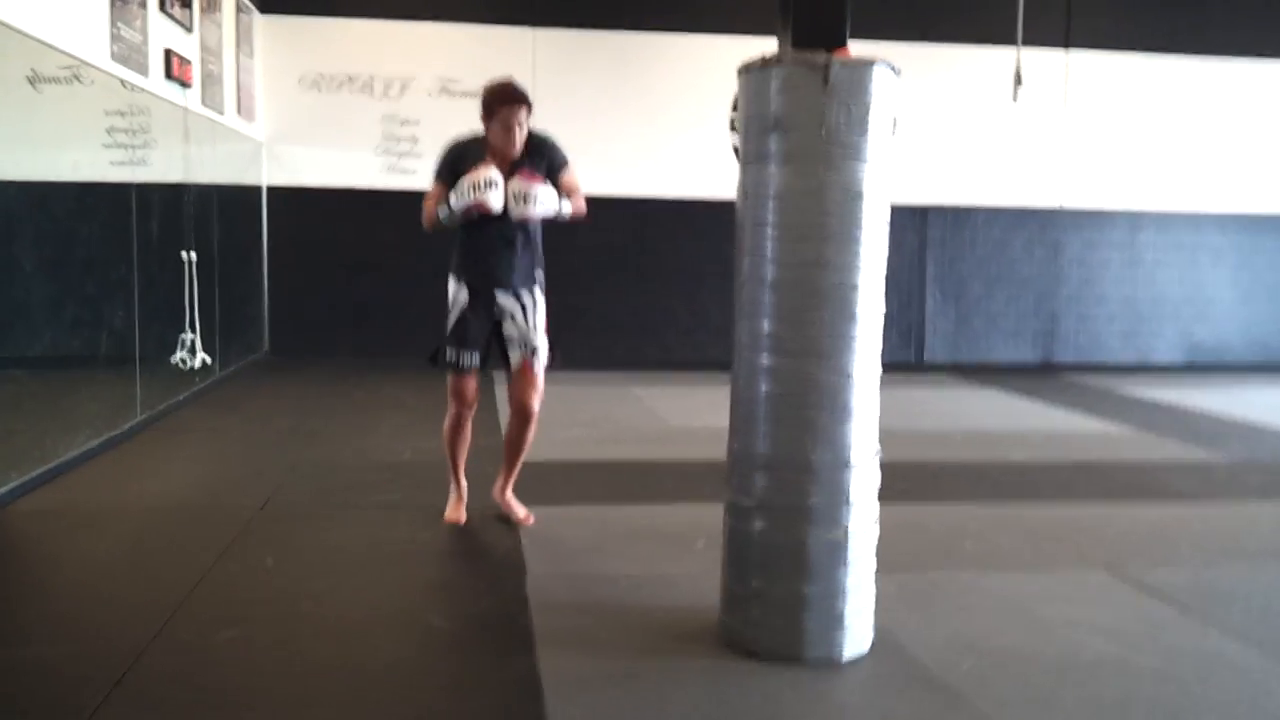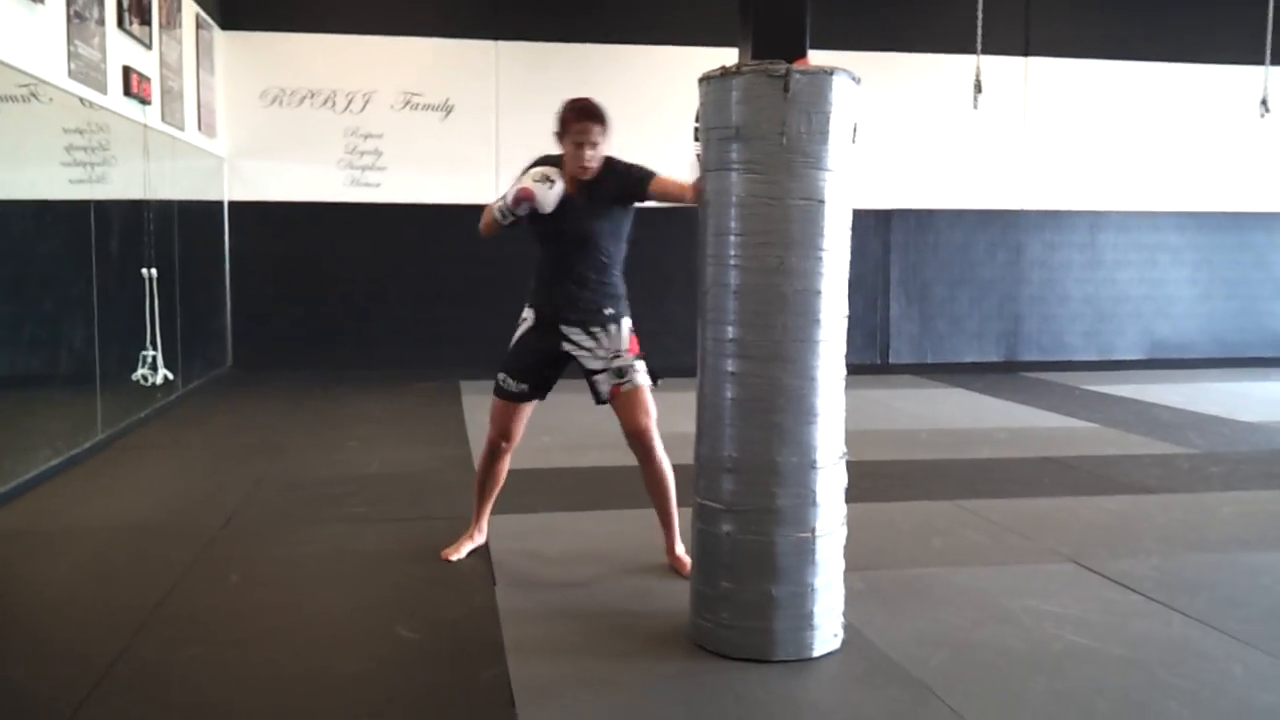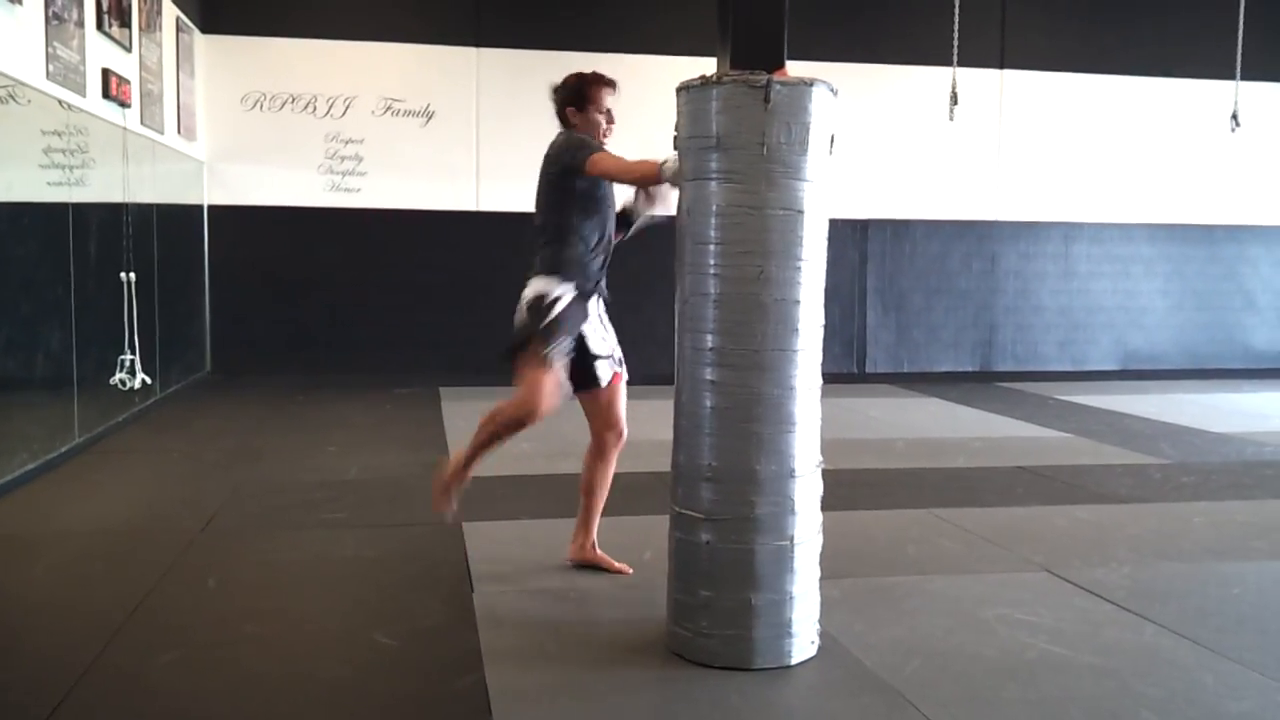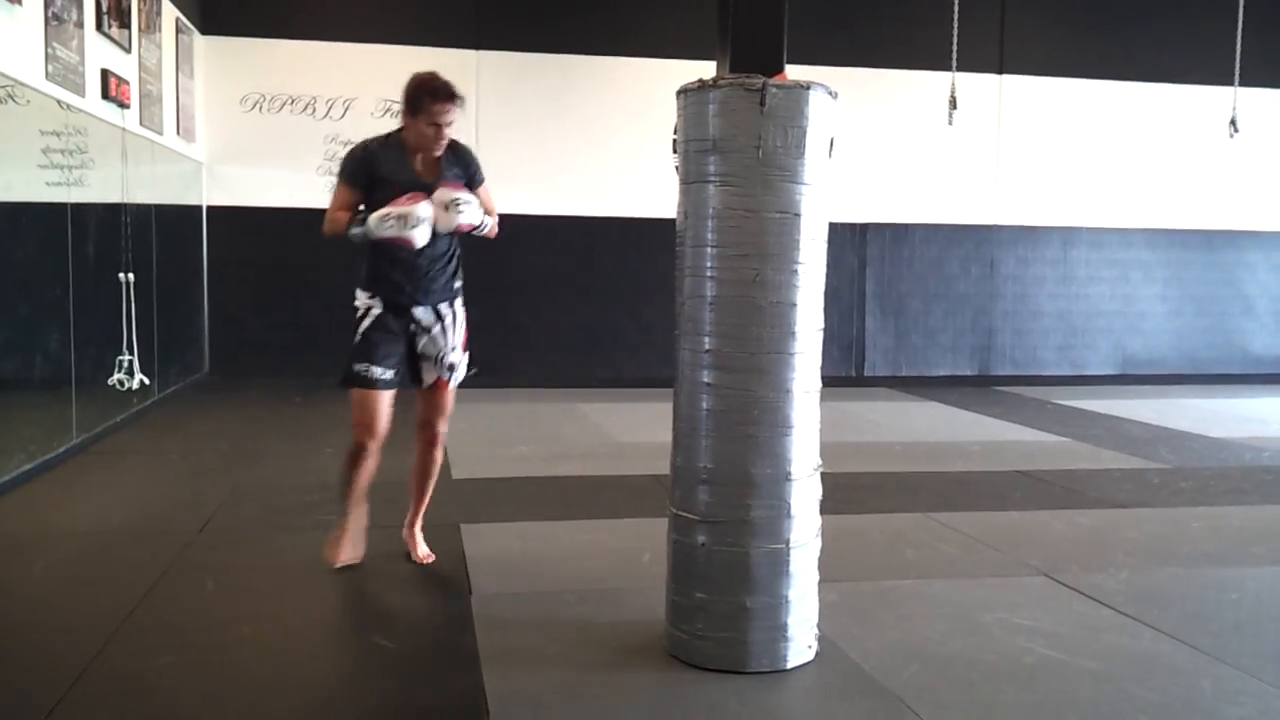
dt=1s
person 1, frame 1
left shoulder: (544, 150)
right shoulder: (461, 155)
left elbow: (578, 204)
right elbow: (429, 218)
left wrist: (549, 202)
right wrist: (458, 203)
left hip: (522, 288)
right hip: (472, 289)
left knee: (526, 406)
right knee: (462, 402)
left ankle: (505, 488)
right ankle: (458, 490)
person 1, frame 2
left shoulder: (621, 175)
right shoulder: (539, 170)
left elbow: (688, 195)
right elbow: (485, 230)
right wrist: (512, 203)
left hip: (603, 320)
right hip: (544, 318)
left knee: (645, 434)
right knee: (501, 434)
left ankle: (675, 545)
right ankle: (477, 530)
person 1, frame 3
left shoulder: (594, 176)
right shoulder: (571, 147)
right elbow: (633, 173)
left wrist: (637, 212)
right wrist: (672, 171)
left hip: (586, 304)
right hip: (557, 290)
left knee: (613, 430)
right knee: (535, 404)
left ankle: (584, 543)
right ankle: (461, 464)
person 1, frame 4
left shoulder: (461, 159)
right shoulder: (369, 156)
left elbow: (492, 225)
right elbow: (332, 225)
left wrist: (474, 217)
right wrist: (374, 225)
left hip: (441, 304)
right hip: (384, 304)
left knee: (433, 429)
right knee: (369, 432)
left ankle: (413, 527)
right ankle: (349, 522)
